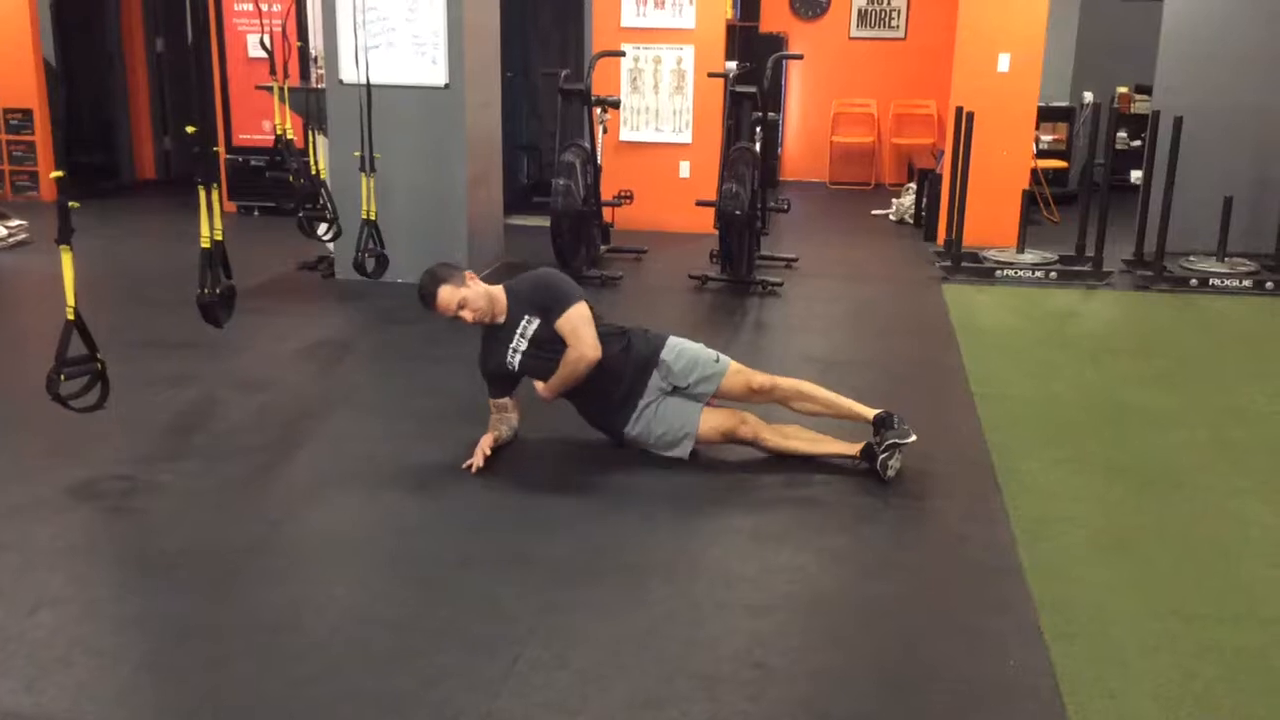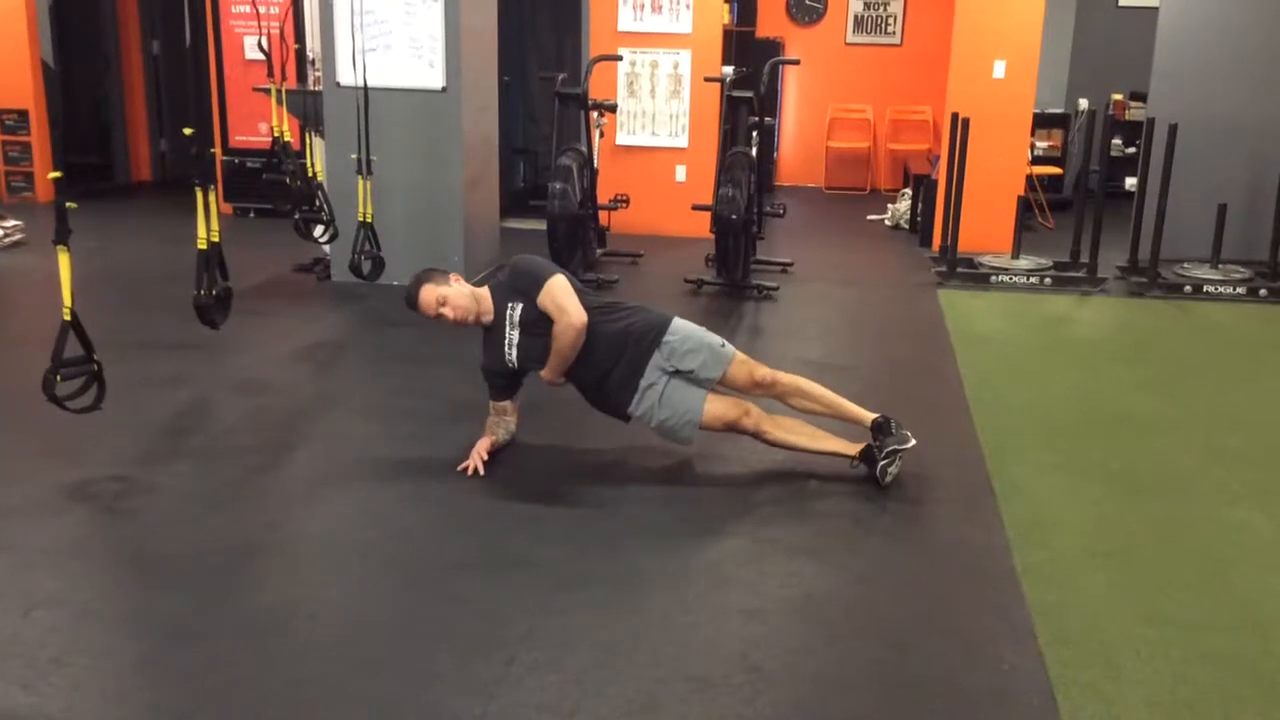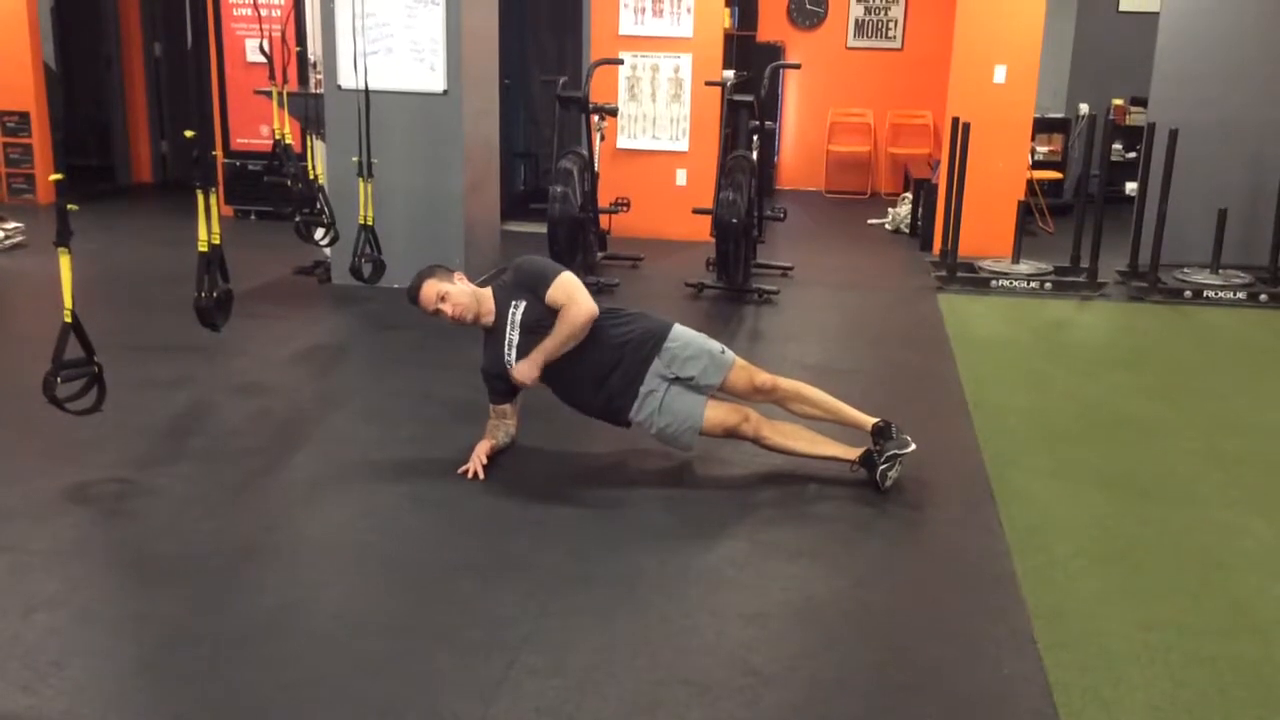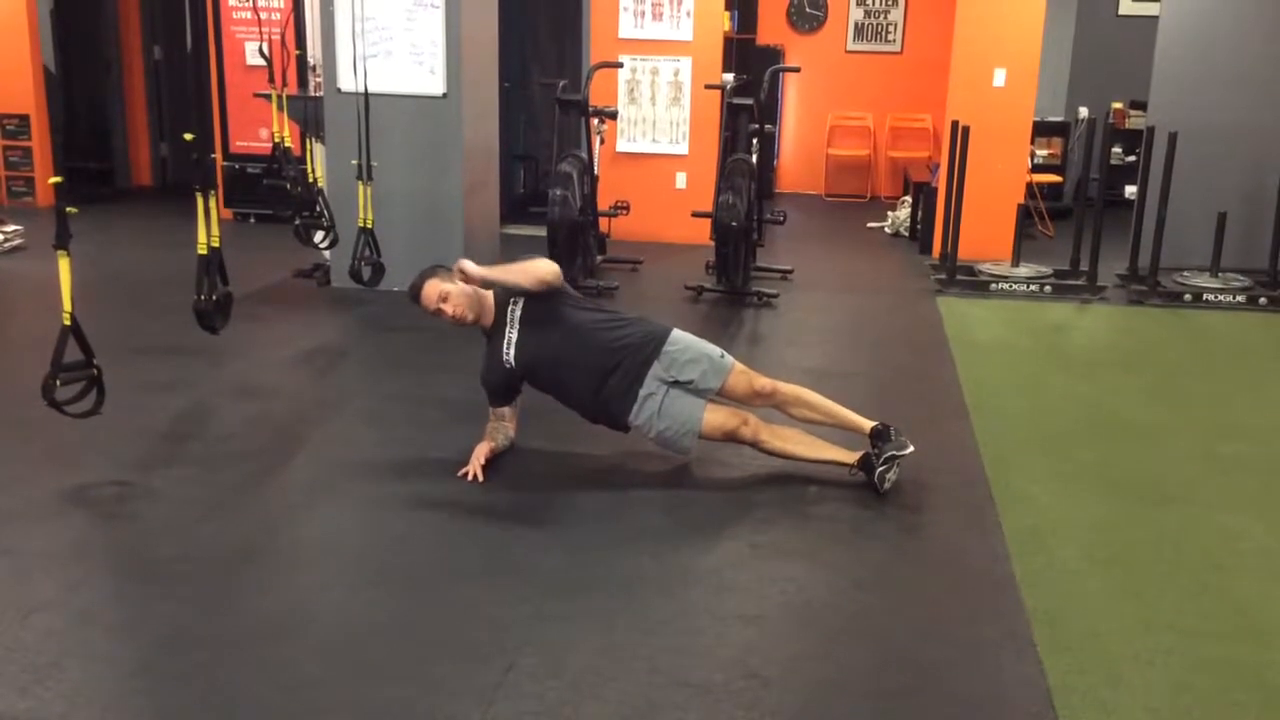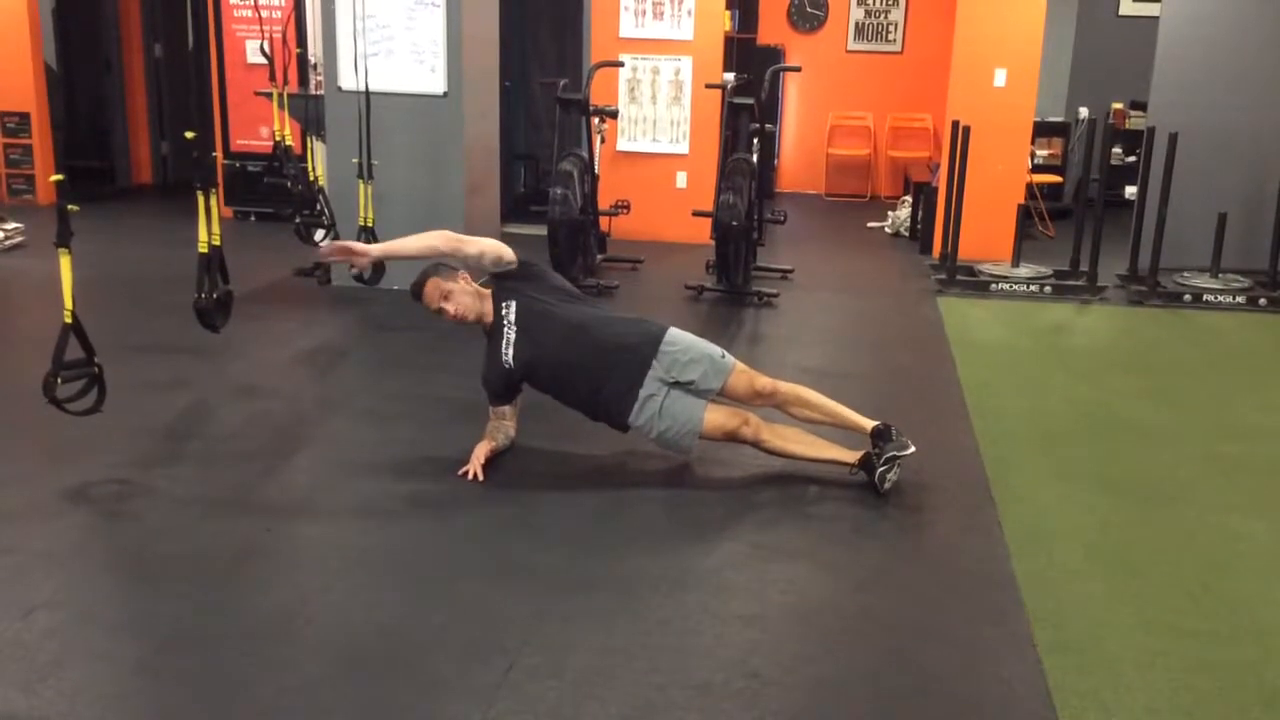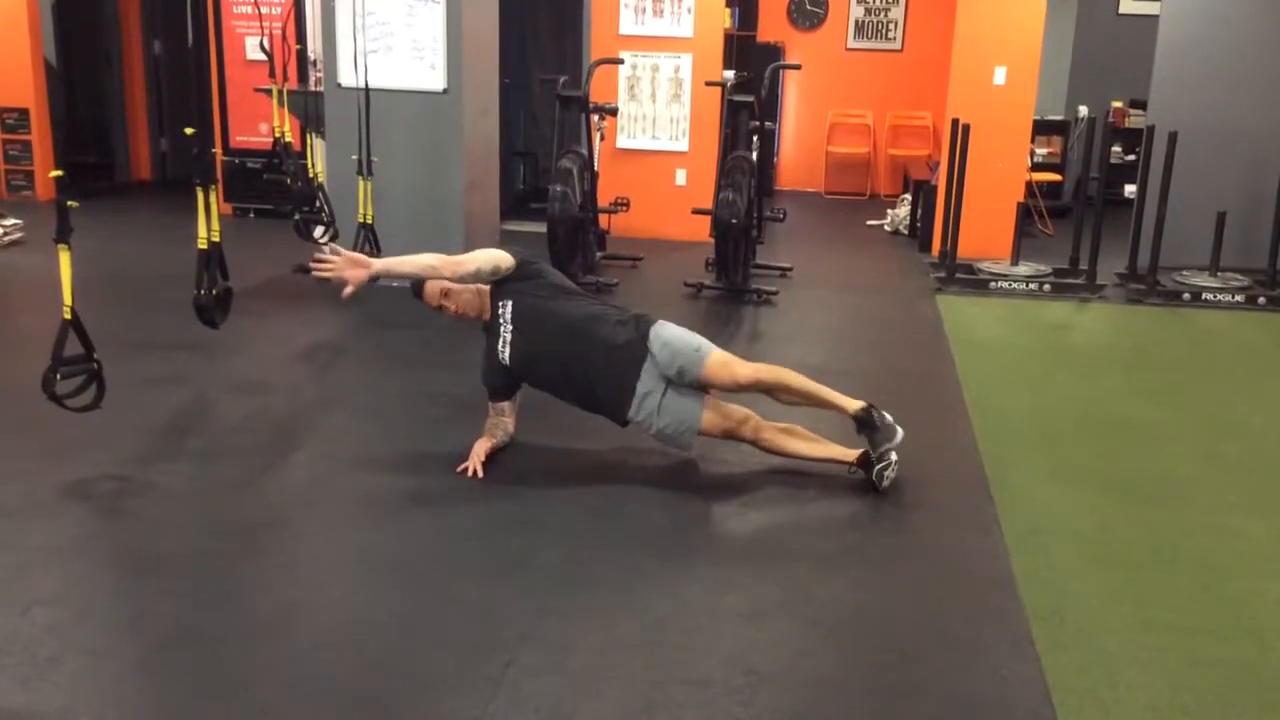
dt=0.7s
person 1, frame 1
left shoulder: (540, 285)
right shoulder: (493, 356)
left elbow: (588, 351)
right elbow: (506, 413)
left wrist: (549, 389)
right wrist: (491, 436)
left hip: (652, 360)
right hip: (630, 414)
left knee: (759, 385)
right knee: (744, 428)
left ankle: (877, 417)
right ankle: (864, 452)
person 1, frame 2
left shoulder: (519, 273)
right shoulder: (496, 357)
left elbow: (574, 320)
right elbow: (505, 415)
left wrist: (553, 371)
right wrist: (487, 441)
left hip: (655, 339)
right hip: (638, 390)
left knee: (762, 380)
right knee: (745, 418)
left ankle: (877, 425)
right ankle: (864, 453)
person 1, frame 3
left shoulder: (523, 274)
right shoulder: (494, 360)
left elbow: (584, 309)
right elbow: (505, 419)
left wrist: (536, 363)
right wrist: (486, 444)
left hip: (654, 346)
right hip: (638, 397)
left knee: (763, 385)
right knee: (745, 423)
left ankle: (877, 429)
right ankle: (864, 457)
person 1, frame 4
left shoulder: (522, 286)
right shoulder: (496, 365)
left elbow: (548, 273)
right elbow: (504, 423)
left wrist: (480, 274)
right wrist: (485, 447)
left hip: (652, 350)
right hip: (636, 402)
left knee: (761, 390)
right knee: (744, 428)
left ankle: (876, 432)
right ankle: (862, 462)
person 1, frame 5
left shoulder: (514, 279)
right shoulder: (498, 362)
left elbow: (453, 244)
right elbow: (504, 426)
left wrist: (374, 251)
right wrist: (485, 447)
left hip: (654, 348)
right hip: (637, 402)
left knee: (762, 391)
right knee: (746, 428)
left ankle: (875, 432)
right ankle: (862, 462)
person 1, frame 6
left shoulder: (514, 276)
right shoulder: (498, 359)
left elbow: (450, 265)
right elbow: (504, 419)
left wrist: (375, 266)
right wrist: (485, 442)
left hip: (648, 343)
right hip: (636, 398)
left knee: (741, 376)
right knee: (744, 426)
left ankle: (856, 411)
right ankle: (861, 457)
